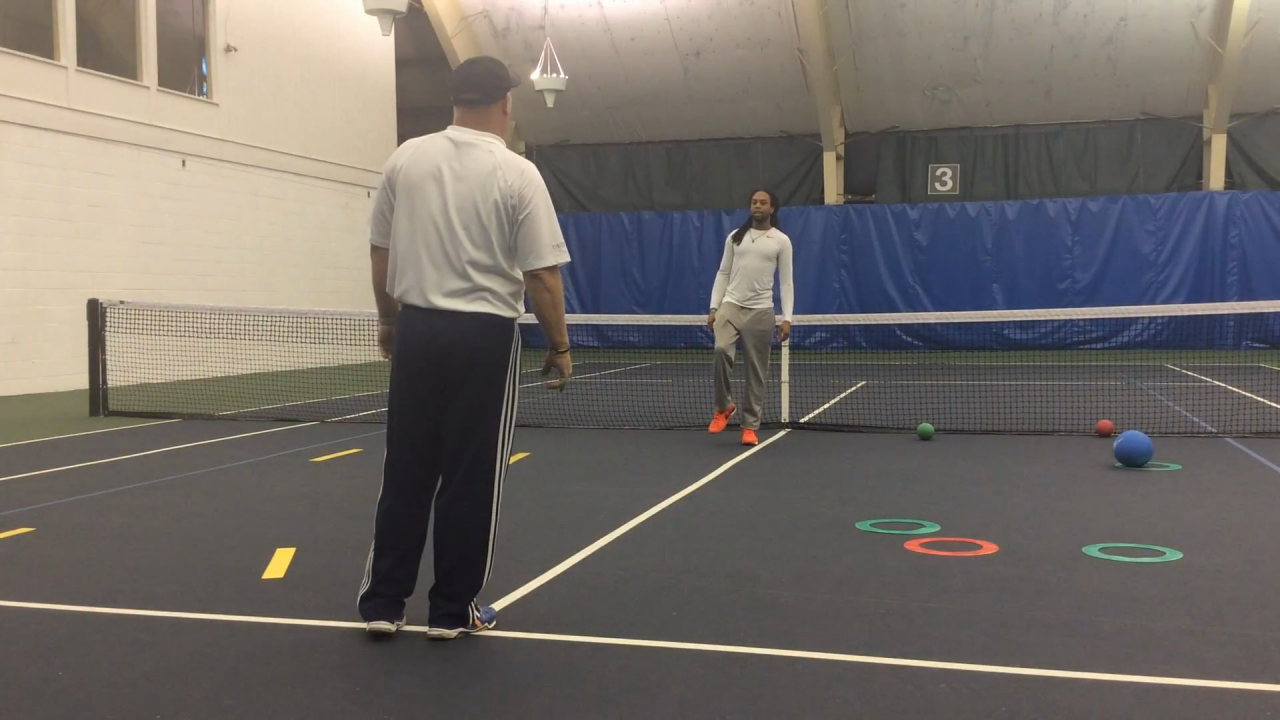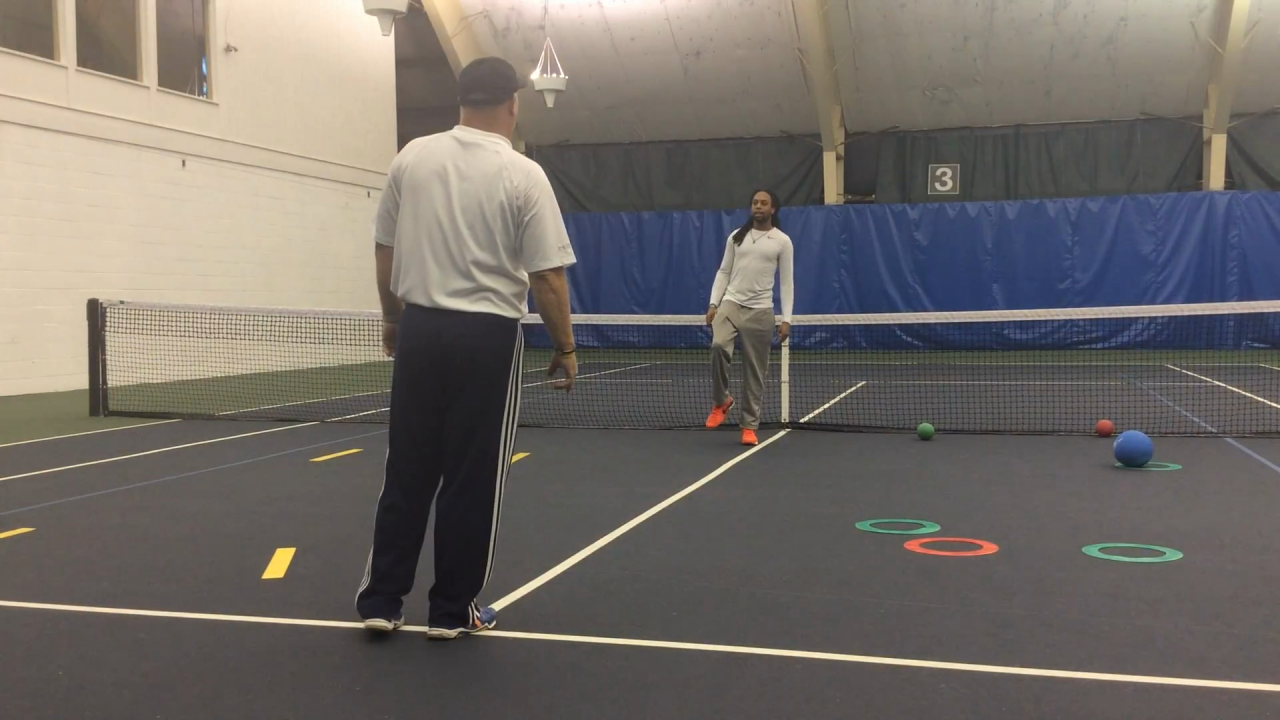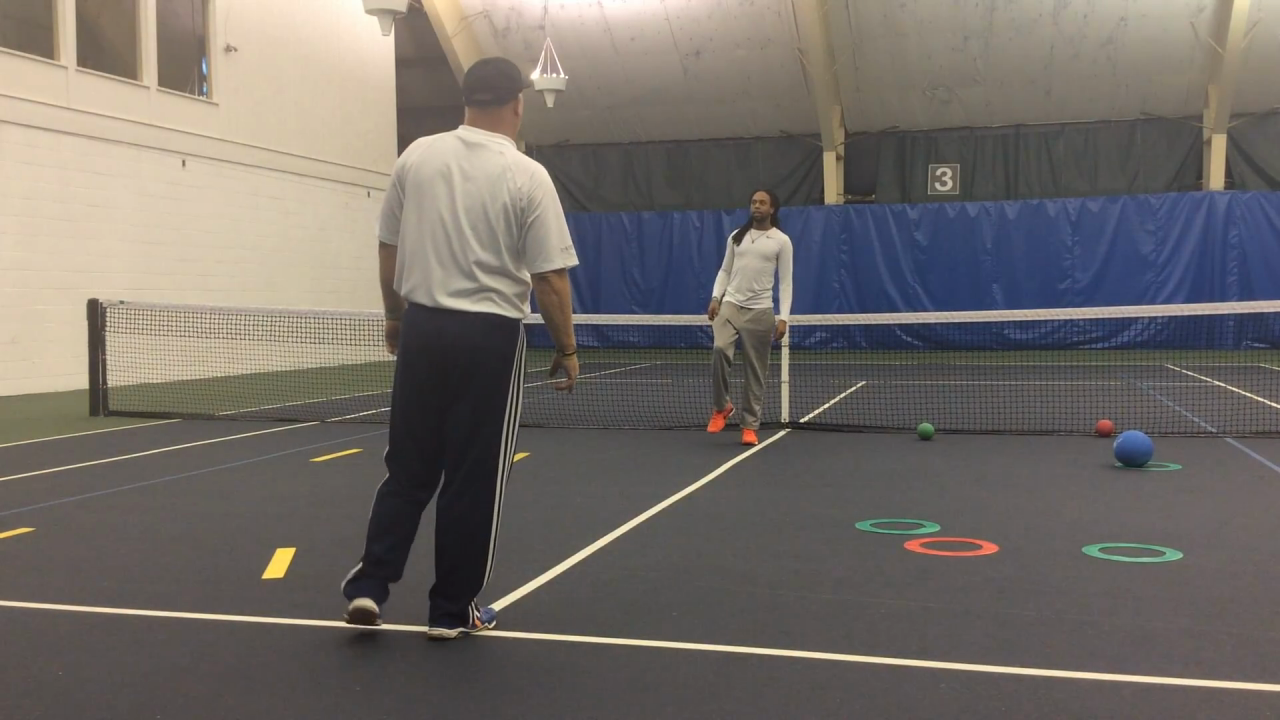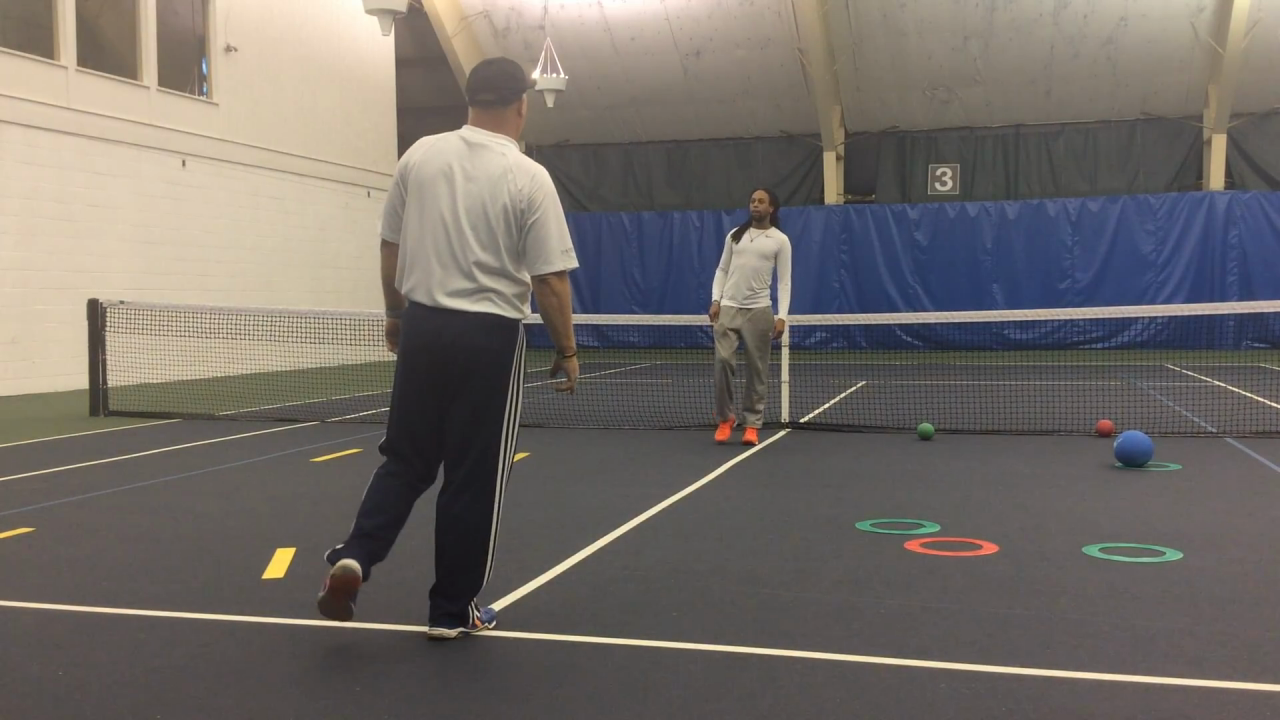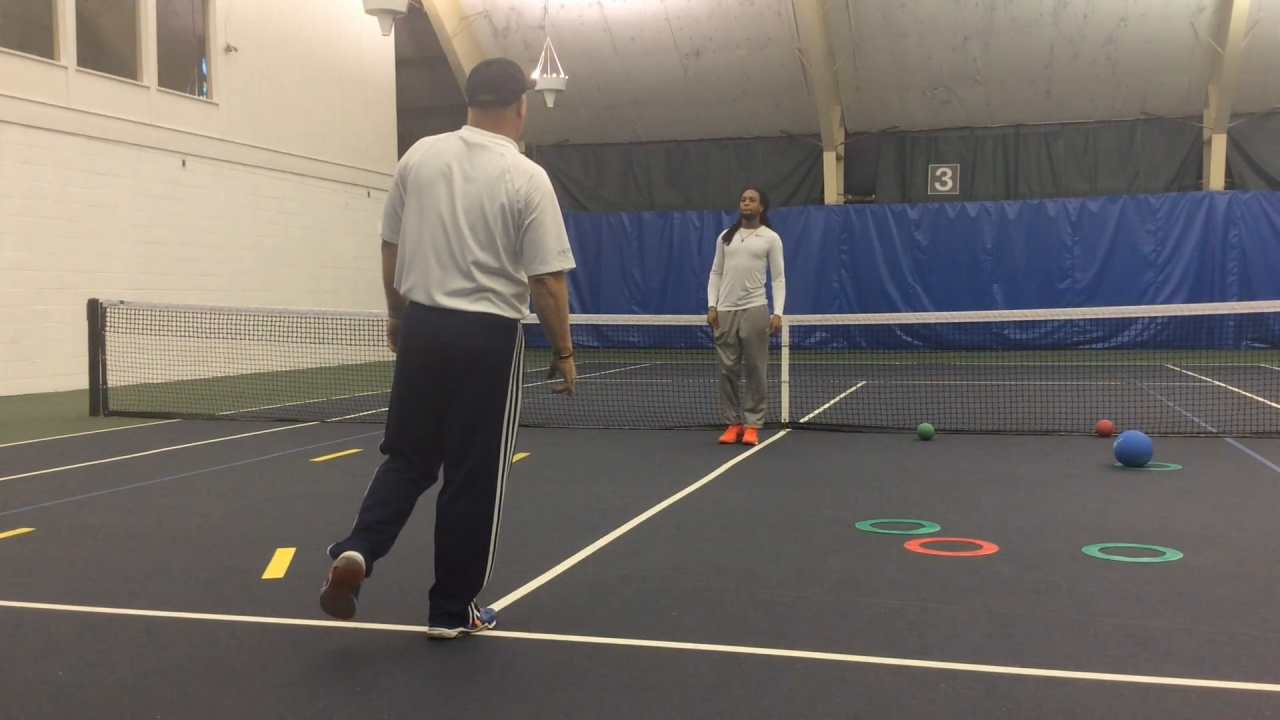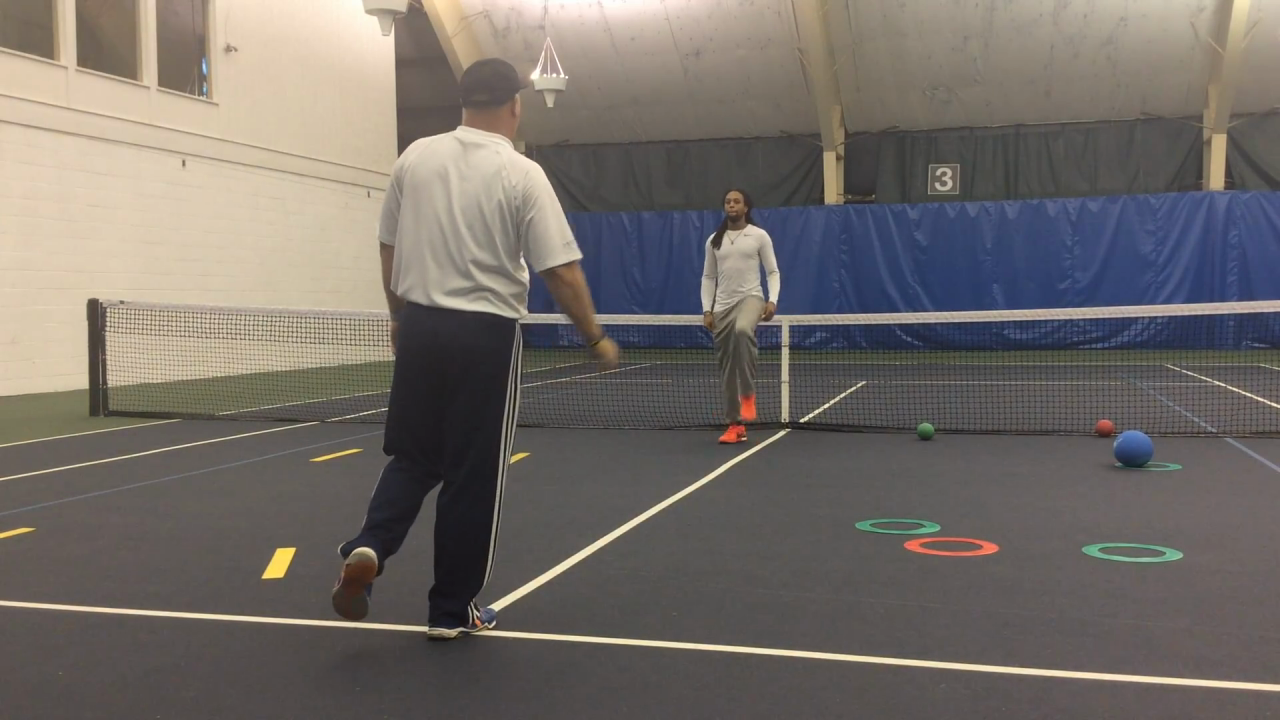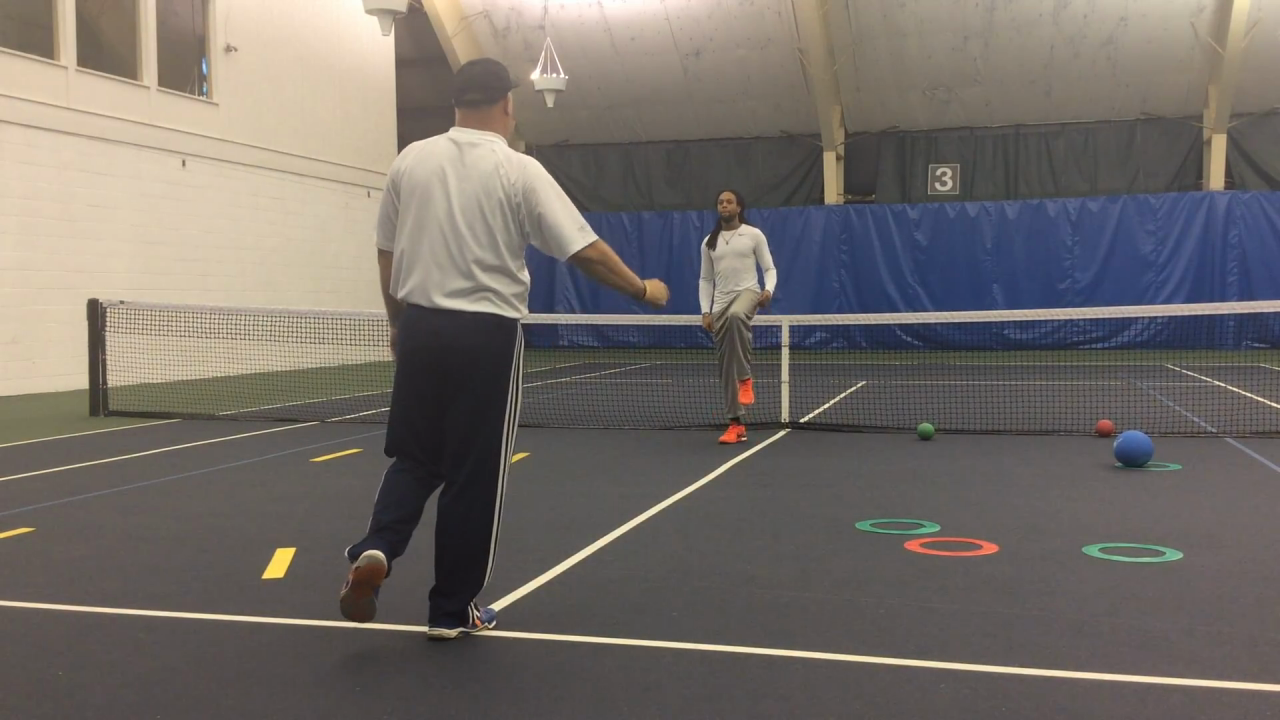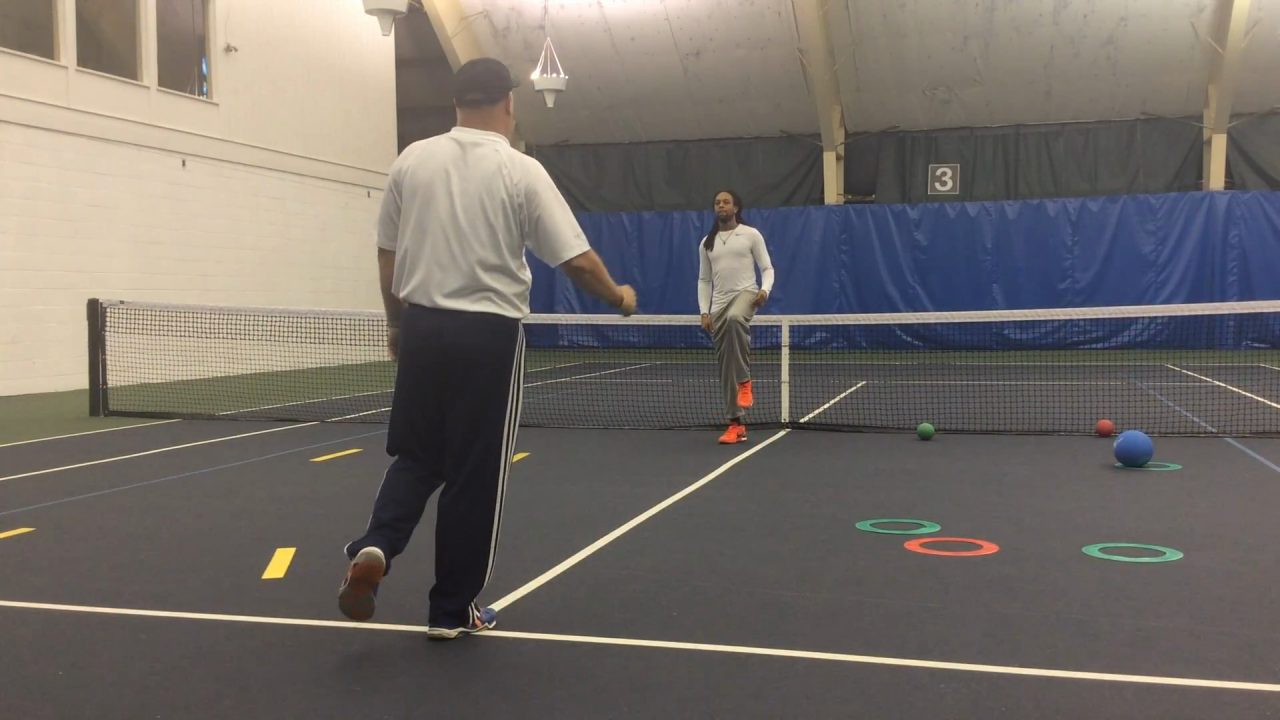
dt=0.3s
person 1, frame 1
left shoulder: (405, 158)
right shoulder: (517, 173)
left elbow: (380, 253)
right elbow: (541, 274)
left wrist: (388, 320)
right wrist: (560, 345)
left hip: (417, 330)
right hip: (484, 336)
left knee: (405, 474)
right knee: (470, 480)
left ankle: (382, 601)
right ankle: (452, 610)
person 1, frame 2
left shoulder: (411, 157)
right shoulder: (523, 174)
left elbow: (385, 251)
right elbow: (547, 276)
left wrist: (392, 319)
right wrist: (565, 347)
left hip: (420, 330)
right hip: (487, 337)
left knee: (408, 473)
right knee: (471, 481)
left ankle: (380, 599)
right ankle: (452, 609)
person 1, frame 3
left shoulder: (415, 156)
right shoulder: (527, 175)
left elbow: (389, 251)
right elbow: (550, 279)
left wrist: (395, 317)
right wrist: (567, 349)
left hip: (422, 329)
right hip: (488, 336)
left knee: (408, 470)
right knee: (473, 480)
left ankle: (369, 585)
right ankle: (452, 610)
person 1, frame 4
left shoulder: (419, 155)
right shoulder: (528, 177)
left elbow: (390, 248)
right elbow: (550, 280)
left wrist: (395, 314)
right wrist: (567, 350)
left hip: (422, 327)
right hip: (489, 337)
left knee: (405, 461)
right knee: (473, 479)
left ankle: (354, 557)
right ankle: (452, 609)
person 1, frame 5
left shoulder: (418, 156)
right shoulder: (526, 177)
left elbow: (390, 247)
right elbow: (547, 281)
left wrist: (397, 315)
right wrist: (563, 353)
left hip: (422, 326)
right hip: (487, 336)
left knee: (407, 459)
right knee: (472, 478)
left ankle: (357, 552)
right ankle: (452, 609)
person 1, frame 6
left shoulder: (414, 157)
right shoulder: (520, 174)
left elbow: (389, 250)
right elbow: (560, 272)
left wrist: (400, 318)
right wrist: (596, 338)
left hip: (422, 327)
right hip: (484, 334)
left knee: (411, 458)
right knee: (472, 477)
left ankle: (367, 548)
right ankle: (452, 608)
person 1, frame 7
left shoulder: (409, 160)
right shoulder: (519, 171)
left elbow: (386, 255)
right elbow: (587, 252)
left wrist: (398, 322)
right wrist: (643, 290)
left hip: (422, 329)
right hip: (486, 335)
left knee: (413, 459)
right knee: (473, 478)
left ankle: (375, 550)
right ankle: (452, 609)
person 1, frame 8
left shoulder: (411, 160)
right shoulder: (521, 171)
left elbow: (387, 254)
right elbow: (578, 261)
left wrist: (396, 323)
right wrist: (619, 296)
left hip: (423, 328)
right hip: (489, 335)
left knee: (415, 458)
right knee: (474, 478)
left ankle: (374, 548)
right ankle: (452, 609)
person 2, frame 1
left shoulder: (781, 241)
right shoulder: (735, 237)
left elbow: (786, 282)
right elbow: (723, 274)
left wrist: (787, 318)
right wrist: (713, 307)
left hip: (761, 311)
right hip: (731, 305)
left knee: (756, 370)
right knee: (722, 350)
left ankle: (750, 427)
right ankle: (724, 407)
person 2, frame 2
left shoulder: (783, 241)
right shoulder: (736, 236)
left elbow: (787, 282)
right elbow: (724, 272)
left wrist: (786, 319)
right wrist: (713, 303)
left hip: (760, 311)
right hip: (731, 303)
left knee: (755, 370)
right knee: (719, 345)
left ankle: (749, 427)
right ankle: (721, 401)
person 2, frame 3
left shoulder: (782, 241)
right shoulder: (737, 236)
left elbow: (786, 282)
right elbow: (725, 271)
left wrist: (783, 317)
right wrist: (716, 297)
left hip: (760, 311)
right hip: (730, 305)
left knee: (755, 369)
right knee: (720, 350)
left ankle: (750, 427)
right ankle: (722, 407)
person 2, frame 4
left shoulder: (780, 240)
right shoulder: (735, 235)
left elbow: (784, 281)
right elbow: (722, 270)
left wrist: (781, 316)
right wrist: (715, 300)
left hip: (759, 310)
right hip: (729, 307)
left knee: (757, 368)
right knee: (723, 360)
left ankle: (752, 426)
right ankle: (725, 419)
person 2, frame 5
left shoulder: (771, 238)
right shoulder: (725, 236)
left elbow: (778, 277)
right elbow: (716, 273)
left wrist: (778, 313)
right wrist: (712, 306)
left hip: (755, 308)
right hip: (725, 309)
left knee: (755, 368)
right knee: (727, 368)
left ankle: (752, 425)
right ankle: (735, 424)
person 2, frame 6
left shoulder: (760, 236)
right shoulder: (714, 240)
left elbow: (773, 272)
right elbow: (708, 277)
left wrist: (772, 300)
right wrist: (707, 310)
left hip: (750, 298)
right hip: (722, 308)
left knee: (743, 330)
right knee: (727, 366)
left ankle: (748, 394)
right ankle: (735, 424)
person 2, frame 7
left shoulder: (754, 235)
right shoulder: (709, 242)
left elbow: (769, 268)
right elbow: (705, 279)
left wrist: (769, 290)
right wrist: (705, 312)
left hip: (747, 293)
right hip: (720, 305)
left knee: (737, 315)
right knee: (725, 366)
left ankle: (746, 378)
right ankle: (736, 424)
person 2, frame 8
left shoulder: (751, 235)
right shoulder: (707, 242)
left elbow: (767, 268)
right elbow: (704, 280)
left wrist: (765, 290)
right wrist: (704, 312)
left hip: (745, 294)
right hip: (718, 306)
left knee: (735, 318)
right knee: (725, 367)
left ankle: (745, 380)
right ankle: (736, 424)
